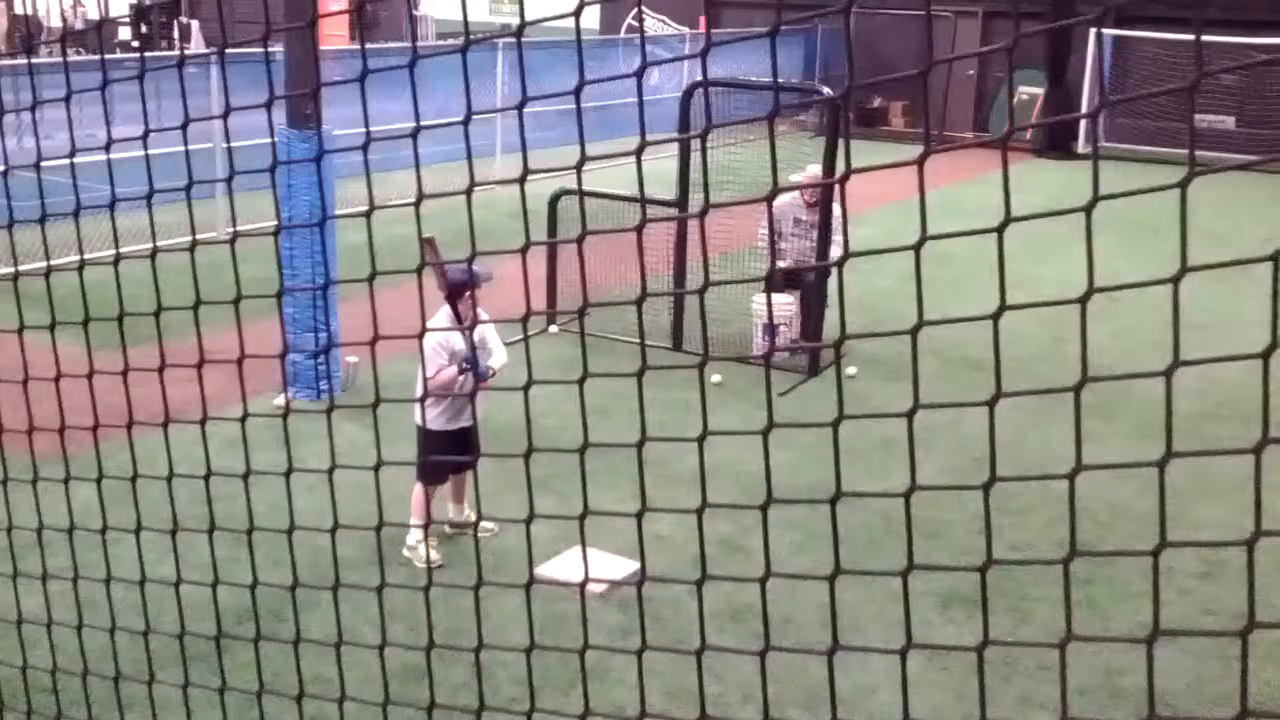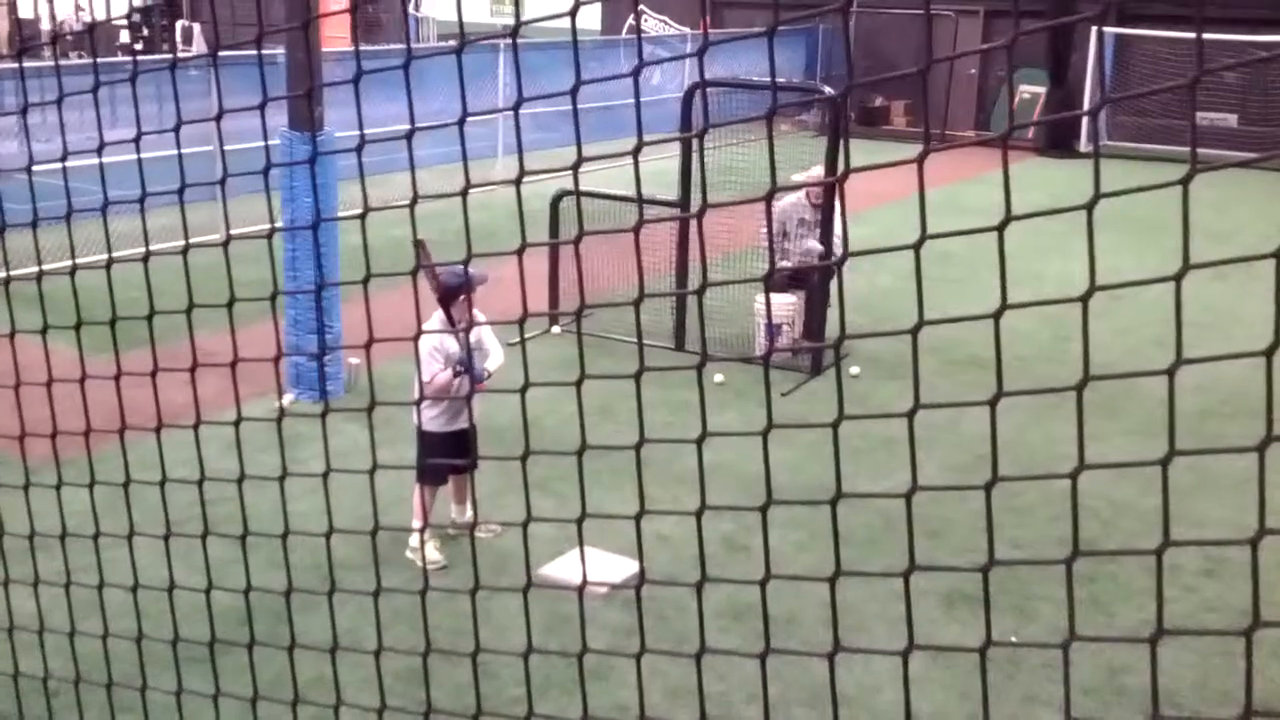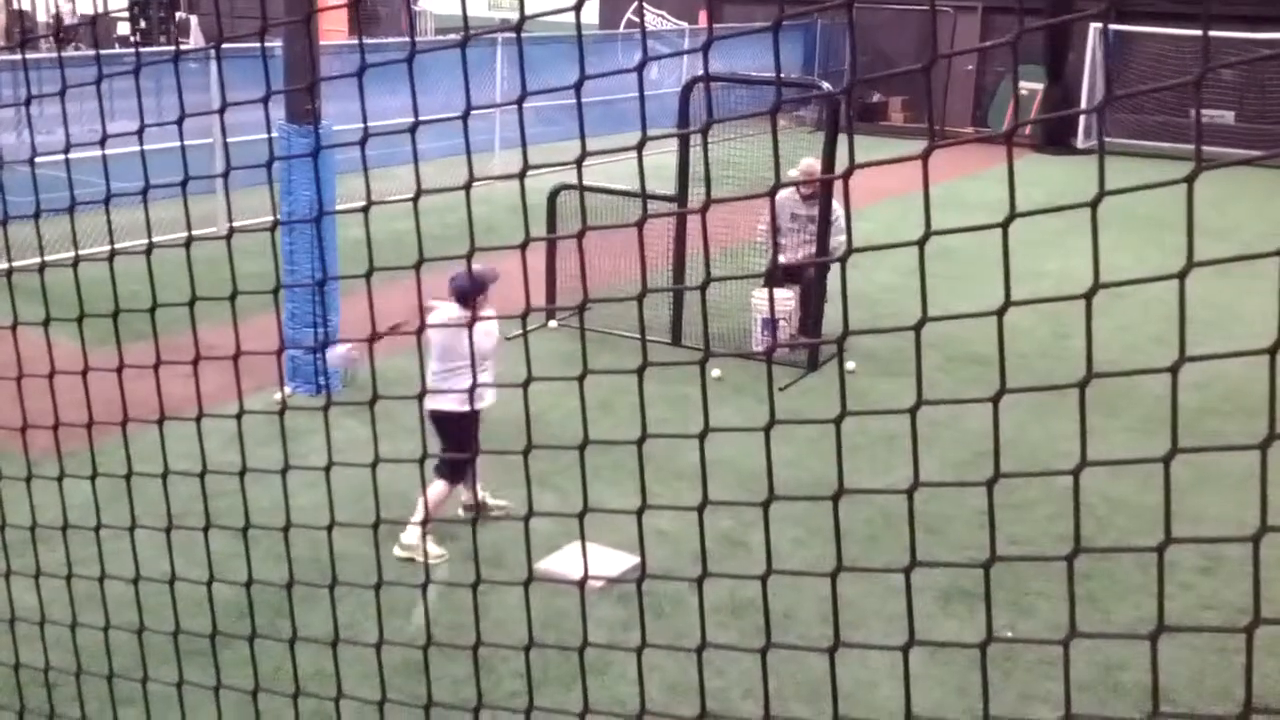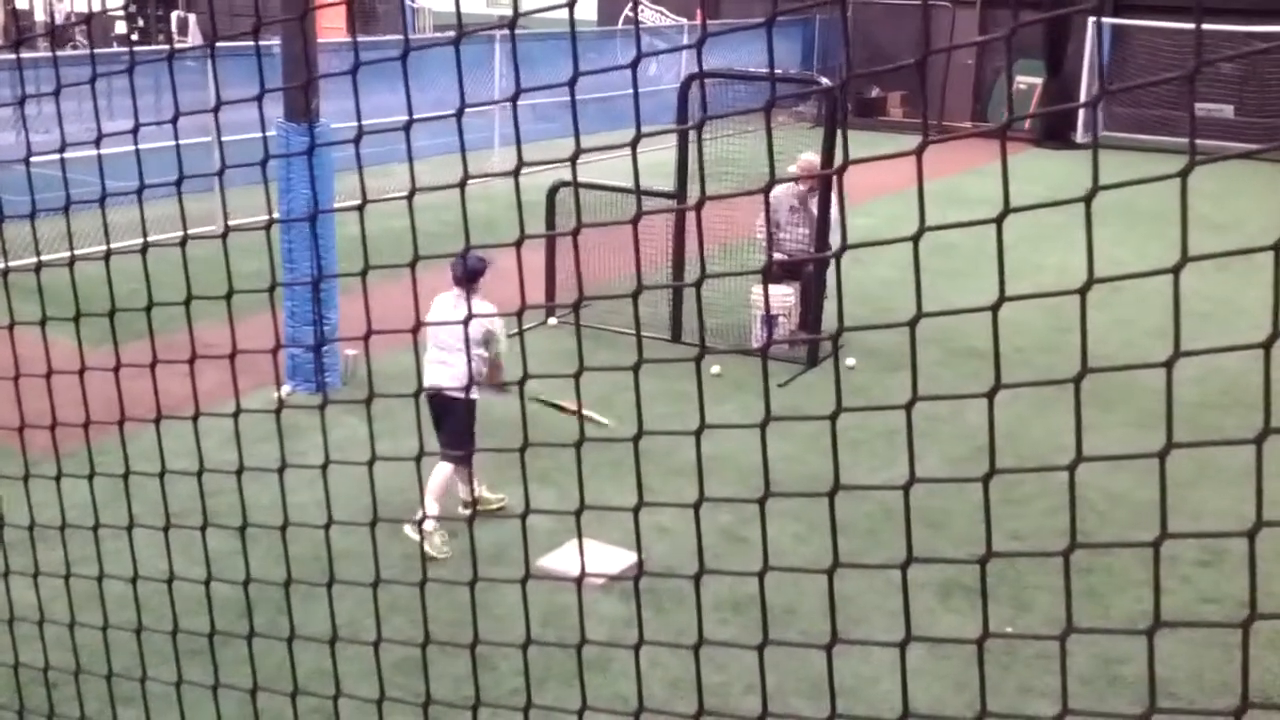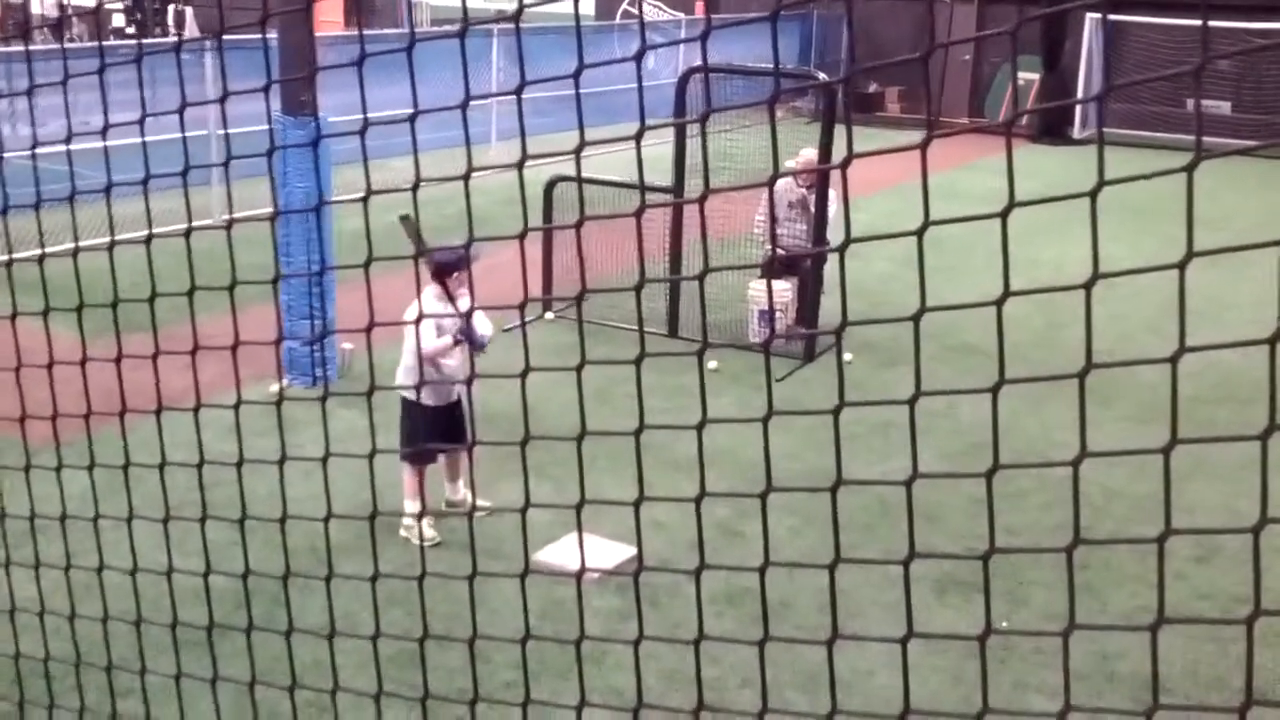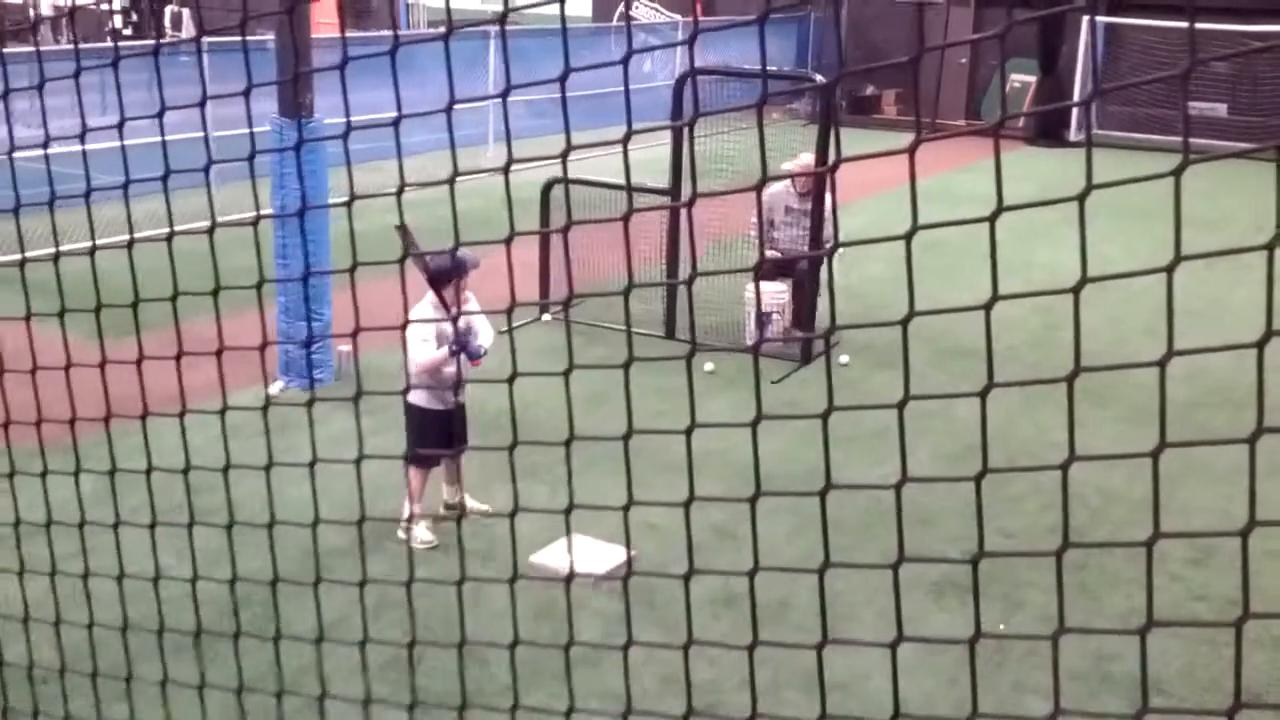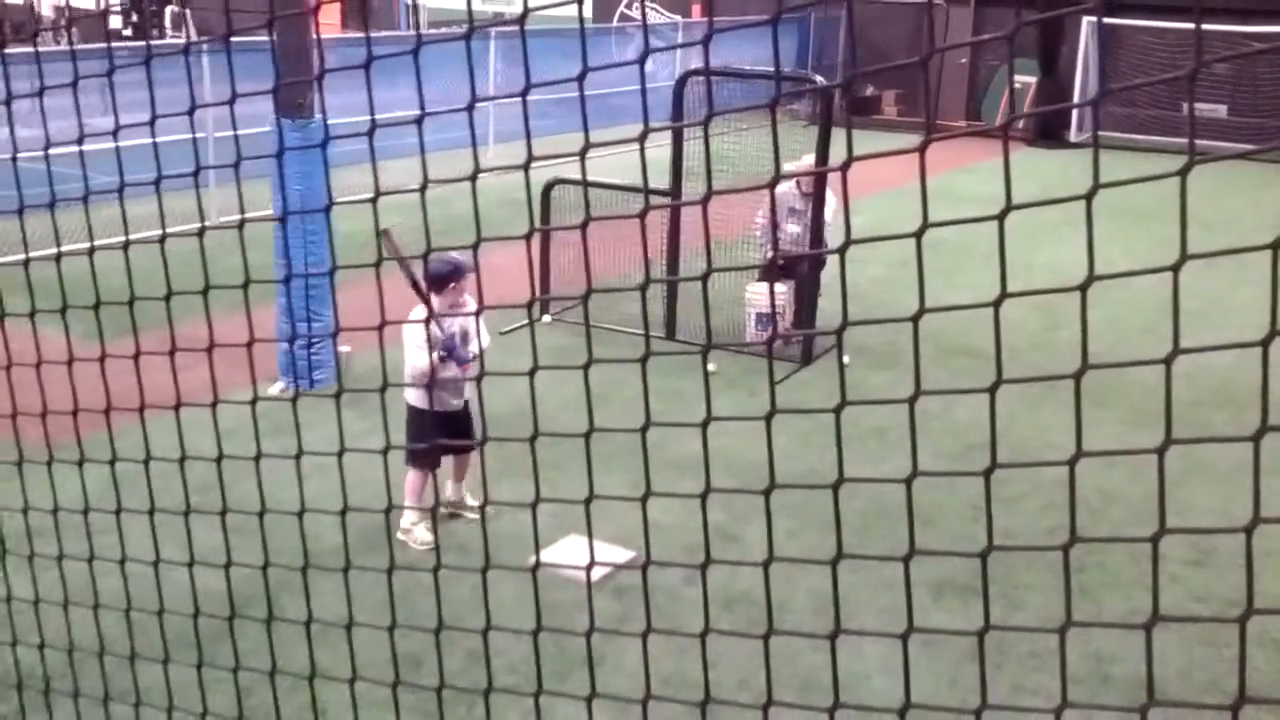
dt=0.7s
person 1, frame 1
left shoulder: (478, 318)
right shoulder: (436, 332)
left elbow: (499, 351)
right elbow: (433, 383)
left wrist: (489, 368)
right wrist: (462, 366)
left hip: (465, 411)
right hip: (437, 418)
left knee: (461, 468)
right knee: (430, 478)
left ankle: (459, 517)
right ankle: (416, 537)
person 1, frame 2
left shoulder: (476, 320)
right shoulder: (431, 336)
left elbow: (496, 353)
right elbow: (429, 387)
left wrist: (483, 371)
right wrist: (456, 370)
left hip: (464, 413)
right hip: (436, 420)
left knee: (463, 469)
right knee: (430, 480)
left ankle: (462, 518)
right ankle: (419, 538)
person 1, frame 3
left shoulder: (438, 319)
right shoulder: (489, 322)
left hip: (435, 401)
right hip: (462, 406)
left knee: (466, 453)
right knee: (450, 471)
left ankle: (473, 499)
right ankle: (413, 535)
person 1, frame 4
left shoulder: (439, 303)
right shoulder: (489, 314)
right elbow: (495, 358)
right wrist: (495, 379)
left hip: (434, 384)
right hip: (460, 389)
left knee: (461, 444)
right knee: (453, 454)
left ankle: (470, 494)
right ankle: (426, 519)
person 1, frame 5
left shoulder: (461, 297)
right shoulder: (421, 310)
left elbow: (484, 324)
right elbow: (423, 352)
left wrist: (479, 335)
right wrist: (457, 337)
left hip: (450, 389)
right hip: (420, 394)
left knee: (454, 446)
right knee: (417, 457)
left ankle: (456, 495)
right ankle: (412, 517)
person 1, frame 6
left shoulder: (466, 300)
right shoulder: (421, 318)
left elbow: (485, 330)
right elbow: (421, 363)
left wrist: (478, 347)
right wrist: (453, 348)
left hip: (454, 394)
right hip: (426, 400)
left knee: (454, 451)
right knee: (422, 461)
left ankle: (454, 499)
right ankle: (410, 520)
person 1, frame 7
left shoulder: (467, 305)
right shoulder: (419, 323)
left elbow: (481, 338)
right elbow: (415, 369)
left wrist: (469, 354)
right wrist: (442, 355)
left hip: (458, 394)
right hip: (426, 403)
left knee: (465, 449)
right knee: (423, 462)
left ankle: (453, 498)
right ankle: (411, 521)
person 2, frame 1
left shoulder: (833, 211)
right shoulder: (783, 203)
left elbow: (838, 246)
right elbow: (765, 235)
left wrist: (831, 257)
right wrist: (775, 260)
left hip: (813, 267)
right hip: (784, 265)
left knee: (812, 283)
right knee: (773, 282)
person 2, frame 2
left shoulder: (835, 209)
right shoulder: (788, 204)
left elbow: (837, 238)
right elbow: (769, 235)
left wrist: (818, 247)
right wrist: (779, 261)
left hip: (818, 267)
right hip: (789, 265)
right knee: (775, 283)
person 2, frame 3
left shoulder: (830, 205)
right shoulder: (781, 198)
left elbow: (837, 242)
right elbow: (765, 230)
left wrist: (808, 253)
right wrist: (776, 253)
left hip: (814, 260)
right hip: (784, 259)
left knee: (813, 279)
right knee: (772, 276)
left ankle: (809, 333)
person 2, frame 4
right shoulder: (779, 193)
right elbow: (764, 226)
left wrist: (805, 206)
right wrist: (771, 252)
left hip: (812, 256)
right hip: (782, 255)
left knee: (812, 273)
right knee: (770, 271)
left ankle: (807, 327)
person 2, frame 5
left shoulder: (827, 194)
right shoulder: (777, 188)
right elbow: (763, 220)
left wrist: (806, 207)
right wrist: (769, 246)
left hip: (809, 252)
right hip: (780, 249)
left knee: (810, 270)
right knee: (768, 267)
person 2, frame 6
left shoulder: (824, 199)
right shoulder: (774, 192)
left elbow: (830, 237)
right elbow: (758, 223)
right wrist: (765, 249)
left hip: (806, 255)
right hip: (776, 252)
left knee: (806, 272)
right knee: (764, 272)
person 2, frame 7
left shoulder: (826, 198)
right shoulder: (780, 192)
left elbow: (823, 225)
right elbow: (763, 222)
left wrist: (797, 229)
right wrist: (768, 249)
left hip: (809, 256)
right hip: (779, 254)
left knee: (807, 274)
right knee: (765, 279)
